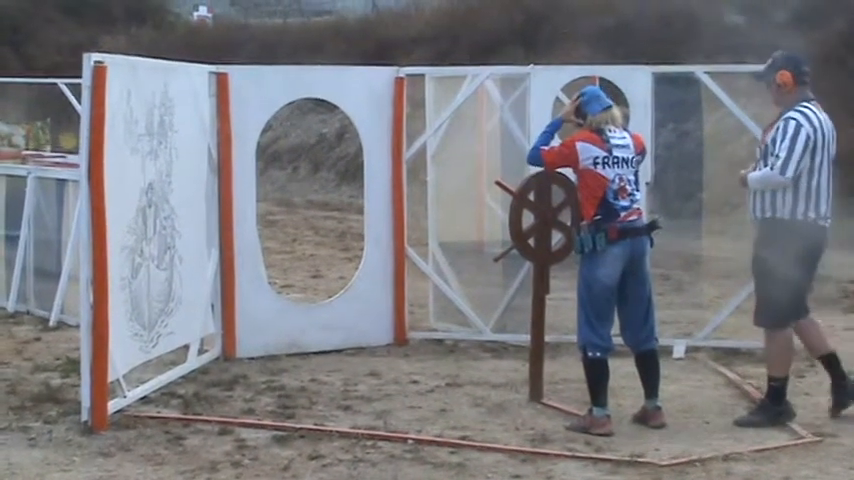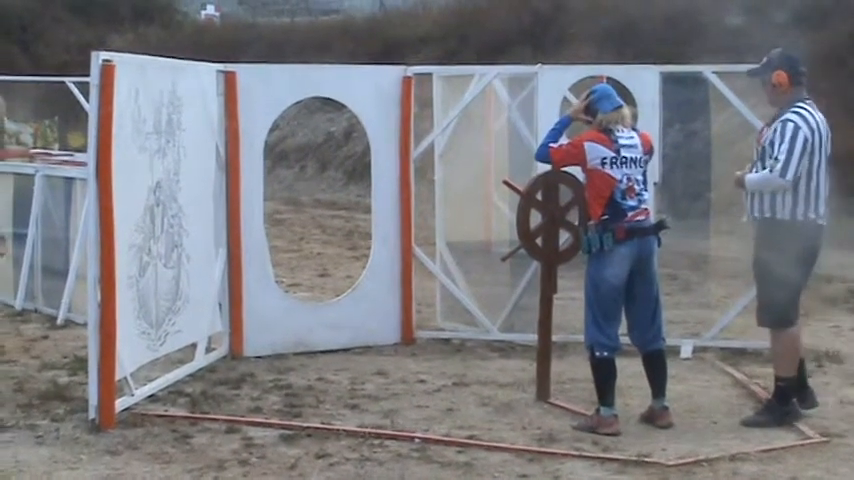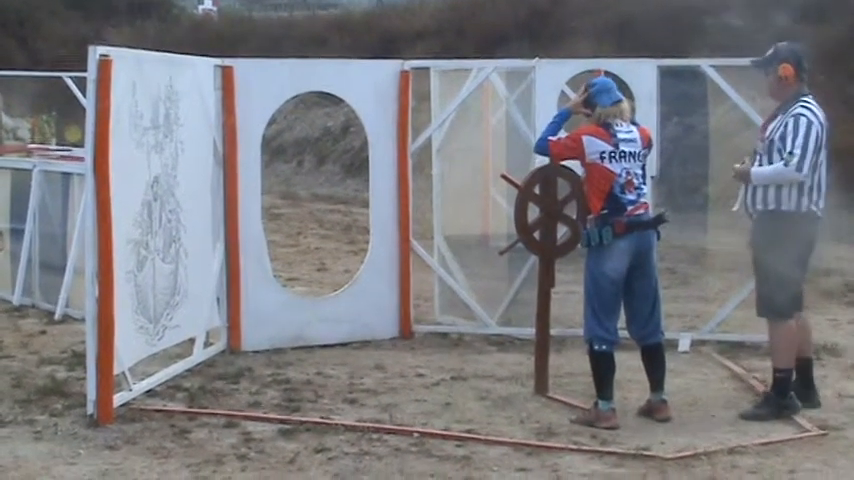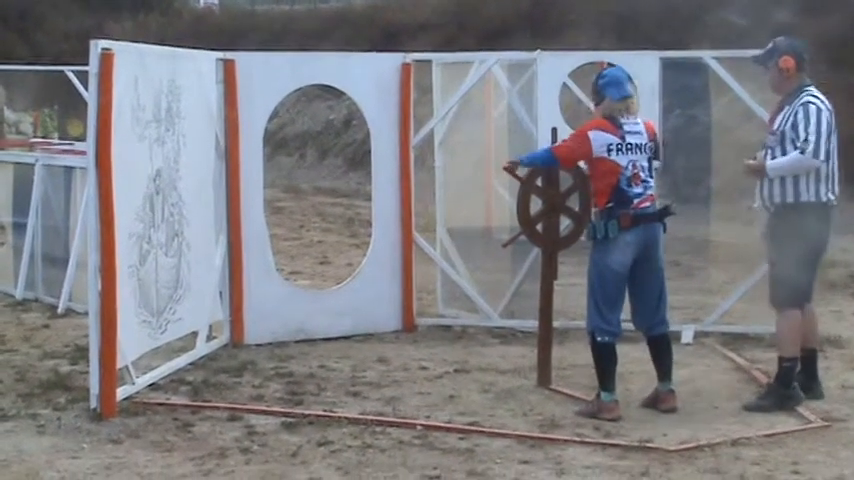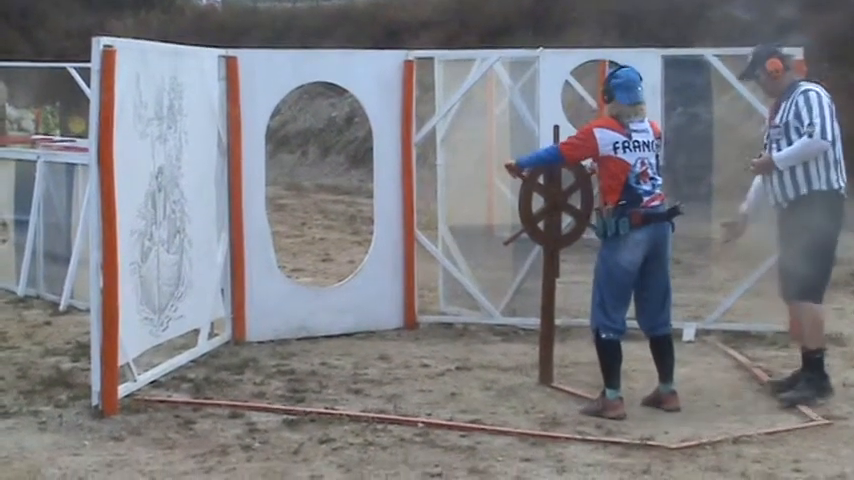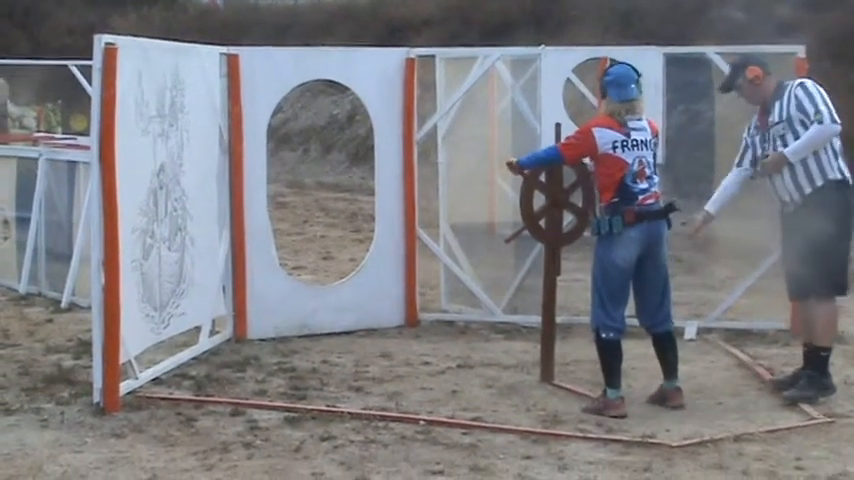
dt=0.4s
person 1, frame 1
left shoulder: (794, 121)
right shoulder: (820, 118)
left elbow: (780, 175)
left wrist: (749, 179)
right wrist: (758, 174)
left hip: (786, 229)
right hip: (808, 226)
left knee: (775, 317)
right knee: (796, 311)
left ankle: (776, 402)
person 1, frame 2
left shoulder: (792, 122)
right shoulder: (811, 117)
left elbow: (781, 177)
left wrist: (747, 180)
right wrist: (756, 176)
left hip: (786, 230)
right hip: (797, 226)
left knee: (779, 316)
right knee: (784, 311)
left ankle: (783, 401)
right ankle: (798, 388)
person 1, frame 3
left shoulder: (803, 116)
right shoulder: (789, 113)
left elbow: (795, 170)
left wrist: (751, 174)
right wrist: (755, 170)
left hip: (787, 222)
right hip: (779, 221)
left knee: (779, 309)
right knee: (791, 307)
left ankle: (781, 395)
right ankle: (804, 386)
person 1, frame 4
left shoulder: (810, 105)
right shoulder: (788, 106)
left elbow: (812, 158)
left wrist: (767, 167)
left hip: (805, 213)
right hip: (789, 212)
left knee: (787, 299)
right knee: (798, 298)
left ankle: (783, 386)
right ankle: (806, 377)
person 1, frame 5
left shoulder: (809, 95)
right shoulder: (778, 111)
left elbow: (820, 141)
right elbow: (767, 169)
left wrist: (777, 160)
right wrist: (745, 213)
left hip: (818, 203)
right hip: (794, 209)
left knee: (803, 292)
right knee: (798, 293)
left ankle: (817, 377)
right ankle: (809, 369)
person 1, frame 6
left shoulder: (802, 91)
right shoulder: (758, 124)
right elbow: (740, 172)
left wrist: (787, 156)
right wrist: (708, 211)
right hip: (796, 208)
left knee: (822, 289)
right knee: (802, 291)
left ankle: (820, 374)
right ankle: (810, 367)
person 2, frame 1
left shoulder: (582, 143)
right shoulder: (636, 142)
left elbow: (535, 156)
left wrist: (560, 120)
right wrist: (614, 124)
left hip: (603, 244)
right hip: (637, 239)
left knee: (595, 333)
right knee: (642, 329)
left ankle: (599, 415)
right ankle: (653, 407)
person 2, frame 2
left shoulder: (589, 143)
right shoulder: (643, 142)
left elbow: (544, 152)
left wrist: (569, 117)
right wrist: (623, 122)
left hip: (610, 245)
right hip: (644, 239)
left knee: (602, 334)
right knee: (649, 330)
left ankle: (606, 415)
right ankle: (660, 407)
person 2, frame 3
left shoulder: (588, 137)
right shoulder: (642, 135)
left elbow: (543, 146)
left wrist: (568, 110)
right wrist: (622, 117)
left hip: (609, 238)
right hip: (644, 233)
left knee: (601, 327)
right knee: (647, 323)
left ankle: (604, 409)
right ankle: (658, 400)
person 2, frame 4
left shoulder: (593, 132)
right shoulder: (648, 130)
left elbow: (554, 156)
left wrist: (520, 161)
left hip: (615, 232)
right hip: (650, 227)
left knee: (603, 320)
right knee: (652, 315)
left ankle: (607, 400)
right ankle: (666, 390)
person 2, frame 5
left shoulder: (600, 131)
right shoulder: (653, 130)
left elbow: (559, 153)
left wrist: (520, 165)
left hip: (625, 230)
right hip: (659, 226)
left knee: (607, 318)
right knee: (656, 314)
left ankle: (612, 398)
right ankle: (667, 390)
person 2, frame 6
left shoulder: (598, 130)
right shoulder: (650, 129)
left elbow: (558, 154)
left wrist: (520, 164)
left hip: (619, 228)
right hip: (654, 224)
left knee: (608, 317)
right knee: (658, 312)
left ankle: (613, 397)
right ankle: (672, 387)
